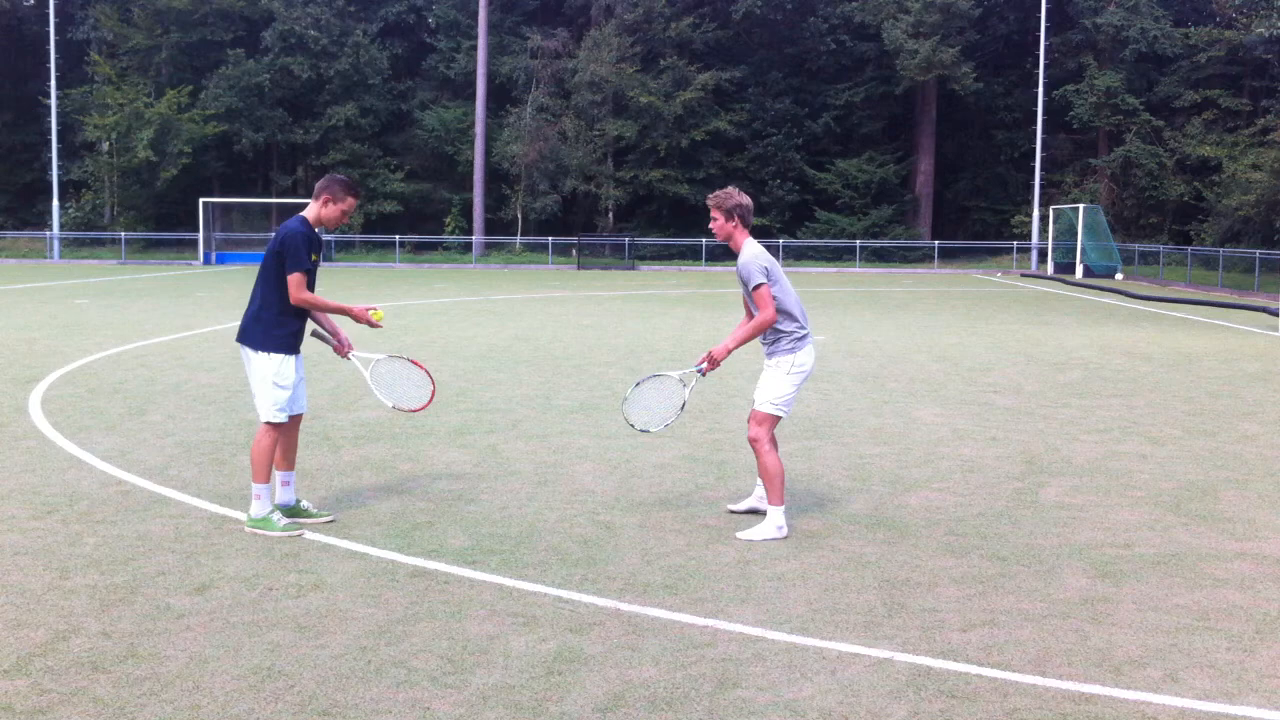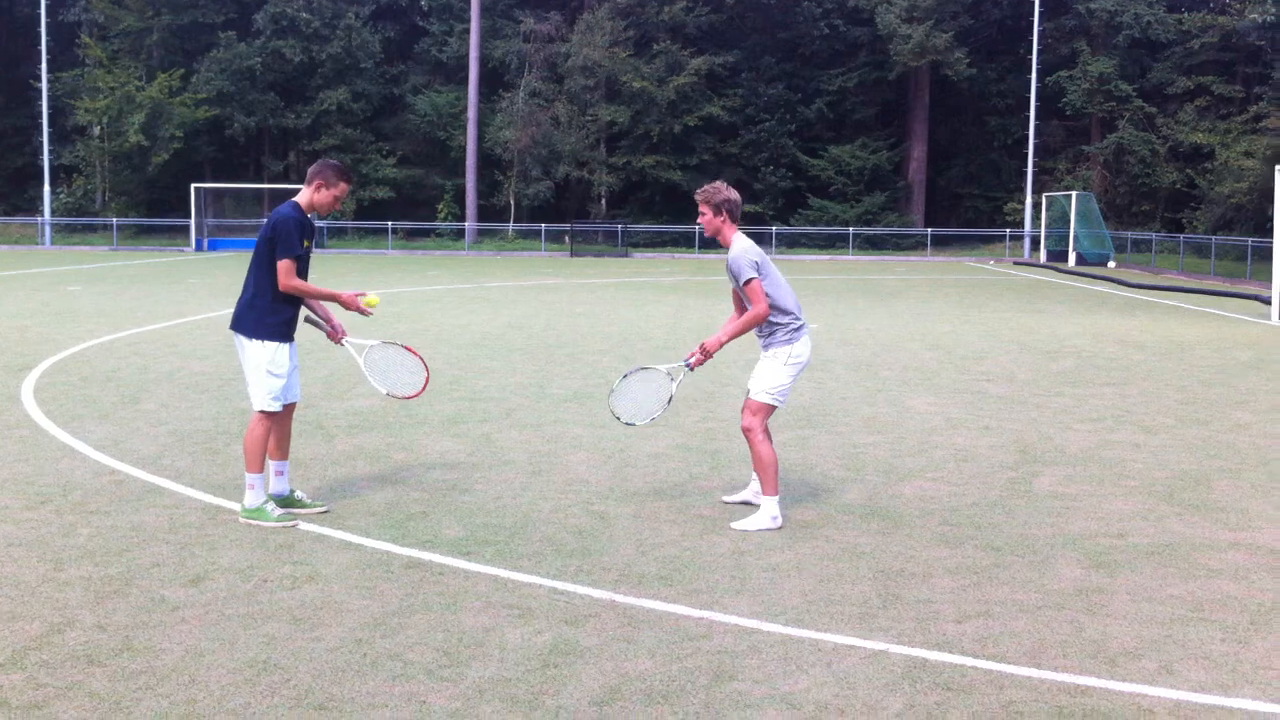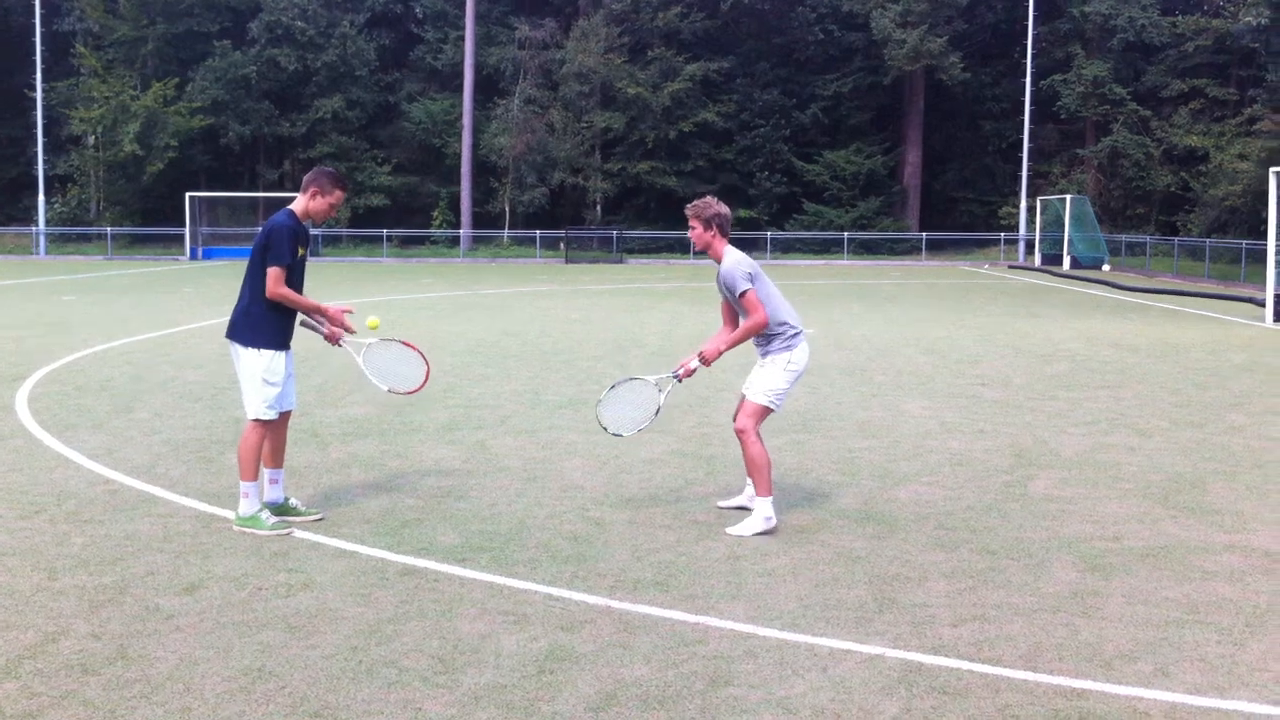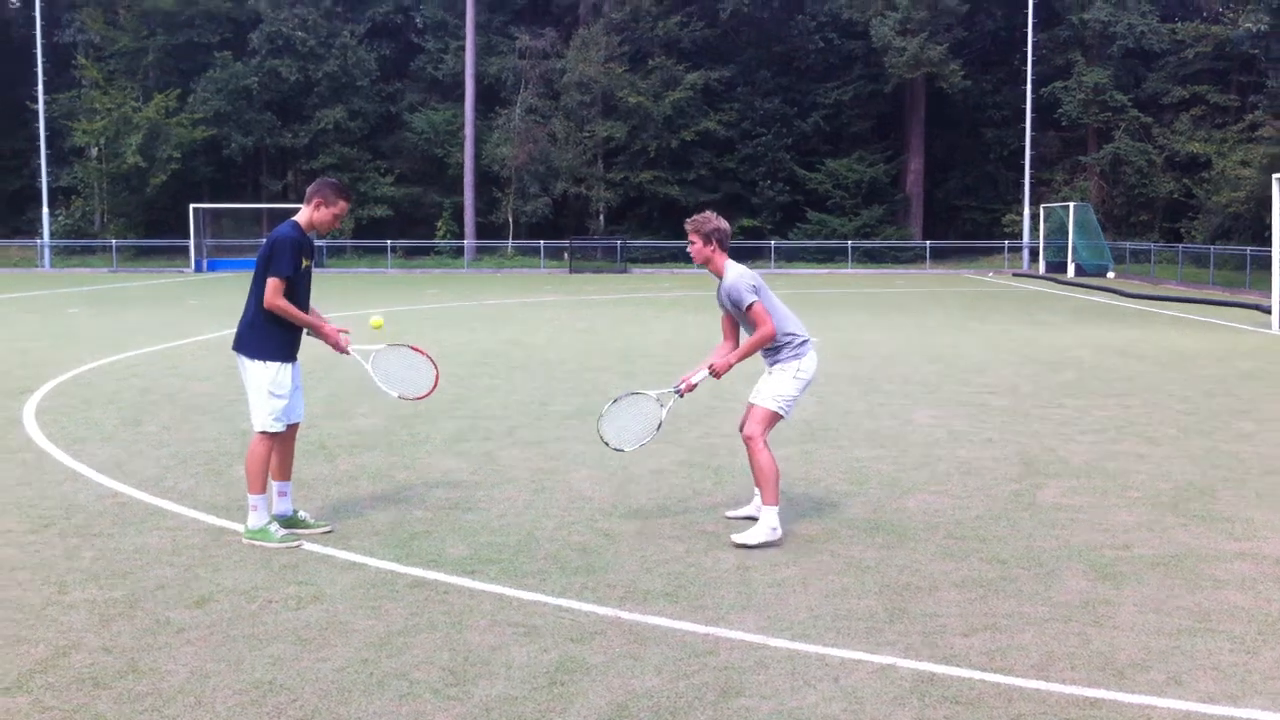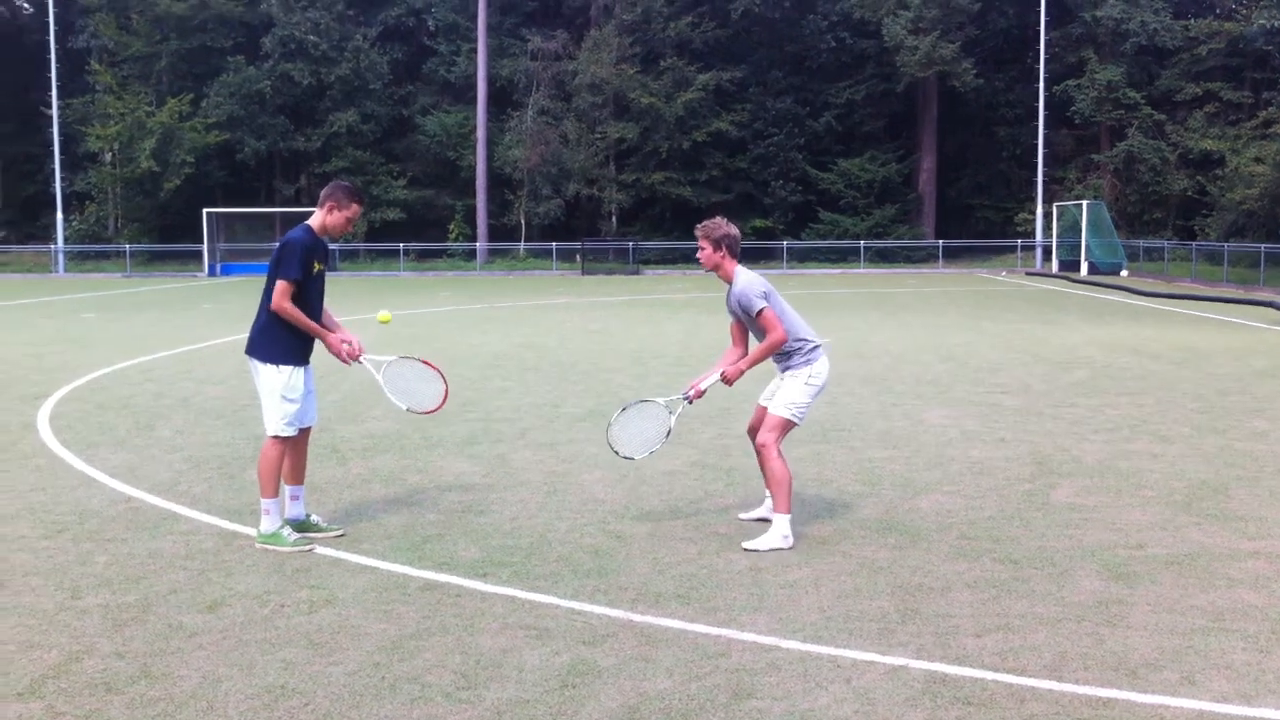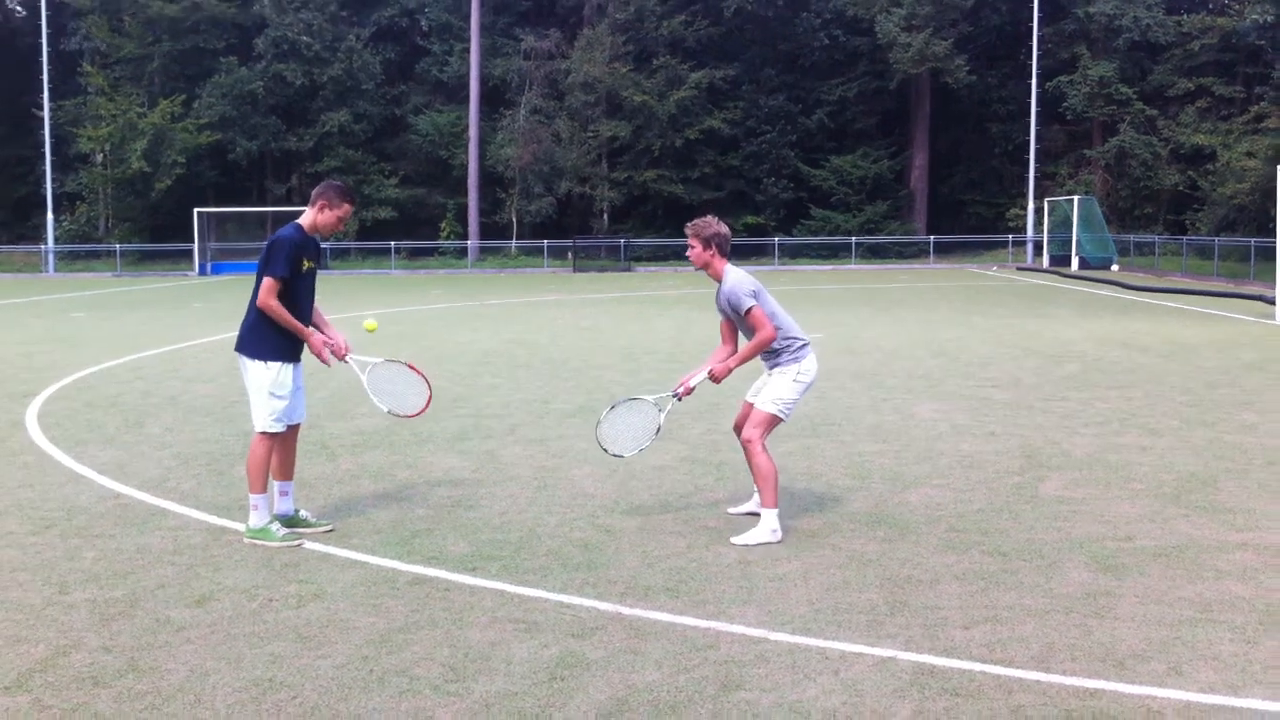
dt=0.1s
person 1, frame 1
left shoulder: (311, 238)
right shoulder: (295, 234)
right elbow: (298, 297)
left wrist: (335, 333)
right wrist: (350, 312)
left hip: (285, 344)
right hip: (267, 342)
left knee: (292, 418)
right knee: (273, 422)
left ankle: (286, 500)
right ankle: (259, 511)
person 1, frame 2
left shoulder: (303, 223)
right shoulder: (287, 219)
right elbow: (287, 283)
left wrist: (328, 319)
right wrist: (339, 298)
left hip: (279, 332)
right hip: (261, 331)
left knee: (286, 408)
right knee: (266, 410)
left ankle: (280, 490)
right ankle: (253, 501)
person 1, frame 3
left shoulder: (299, 230)
right shoulder: (282, 227)
right elbow: (275, 290)
left wrist: (324, 320)
right wrist: (325, 312)
left hip: (275, 339)
right hip: (256, 338)
left knee: (281, 416)
right knee: (261, 418)
left ankle: (274, 498)
right ankle: (247, 510)
person 1, frame 4
left shoulder: (304, 242)
right shoulder: (285, 238)
right elbow: (273, 301)
left wrist: (325, 330)
right wrist: (320, 328)
left hip: (282, 352)
right hip: (263, 351)
left knee: (288, 428)
right knee: (268, 431)
left ankle: (283, 511)
right ankle: (256, 522)
person 1, frame 5
left shoulder: (320, 247)
right shoulder: (297, 242)
right elbow: (280, 303)
left wrist: (342, 334)
right wrist: (324, 336)
left hip: (297, 356)
right hip: (276, 355)
left knee: (300, 432)
right knee: (279, 435)
left ankle: (296, 515)
right ankle: (269, 527)
person 1, frame 6
left shoulder: (312, 246)
right shoulder: (286, 240)
right elbow: (266, 300)
left wrist: (330, 333)
right wrist: (308, 336)
left hip: (286, 353)
right hip: (265, 352)
left knee: (289, 429)
right knee: (268, 431)
left ankle: (285, 511)
right ankle: (257, 522)
person 2, frame 1
left shoulder: (749, 260)
right shoulder: (749, 257)
left elbow: (768, 316)
right elbow: (752, 318)
left wrist: (728, 347)
right wrist: (719, 351)
left hip: (789, 355)
right hip: (783, 354)
left knee: (758, 435)
right knee: (759, 427)
left ankle: (776, 521)
right ankle: (763, 495)
person 2, frame 2
left shoulder: (739, 254)
right shoulder: (738, 252)
left elbow: (761, 310)
right elbow: (741, 313)
left wrist: (721, 341)
right wrist: (709, 346)
left hip: (785, 345)
right hip: (779, 344)
left knee: (751, 425)
right knee: (752, 418)
left ankle: (770, 511)
right ankle: (758, 488)
person 2, frame 3
left shoulder: (732, 267)
right shoulder: (724, 270)
left elbow: (759, 319)
right elbow: (730, 327)
left wrist: (719, 349)
right wrist: (695, 359)
left hip: (786, 351)
right hip: (774, 352)
left knee: (745, 426)
right knee: (743, 420)
left ankle: (764, 511)
right ankle: (753, 492)
person 2, frame 4
left shoulder: (735, 280)
right shoulder: (725, 285)
left elbow: (767, 330)
right elbow: (730, 342)
left wrist: (730, 362)
right wrist: (696, 374)
left hip: (793, 359)
right hip: (781, 360)
left knee: (754, 433)
right knee: (749, 429)
left ankle: (770, 522)
right ankle: (762, 502)
person 2, frame 5
left shoulder: (746, 286)
right shoulder: (733, 292)
left elbow: (778, 335)
right elbow: (738, 348)
left wrist: (741, 368)
right wrist: (705, 379)
left hip: (806, 366)
right hip: (793, 368)
left knee: (767, 442)
right knee: (757, 431)
left ankle: (782, 530)
right ankle: (773, 503)
person 2, frame 6
left shoulder: (735, 285)
right shoulder: (723, 291)
left elbow: (767, 334)
right elbow: (728, 346)
left wrist: (729, 367)
right wrist: (694, 377)
left hip: (794, 363)
right hip: (780, 364)
left knee: (753, 437)
right knee: (742, 427)
left ankle: (770, 524)
right ankle: (762, 498)
